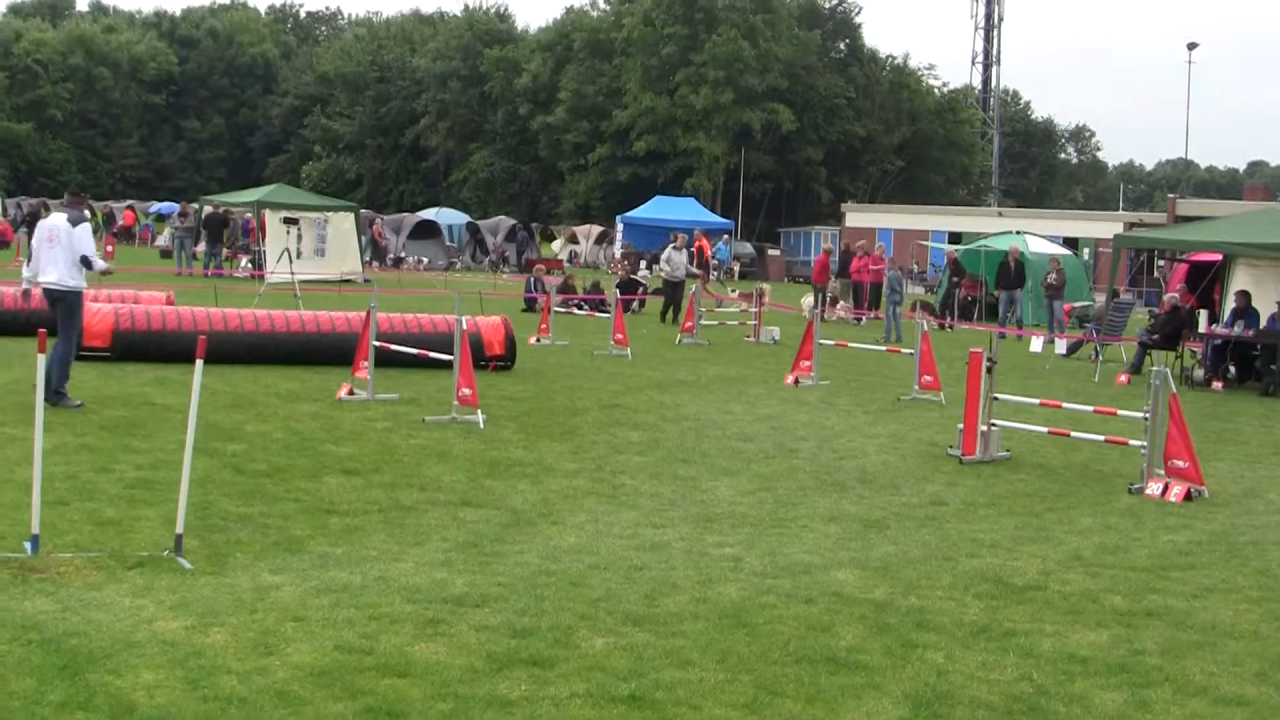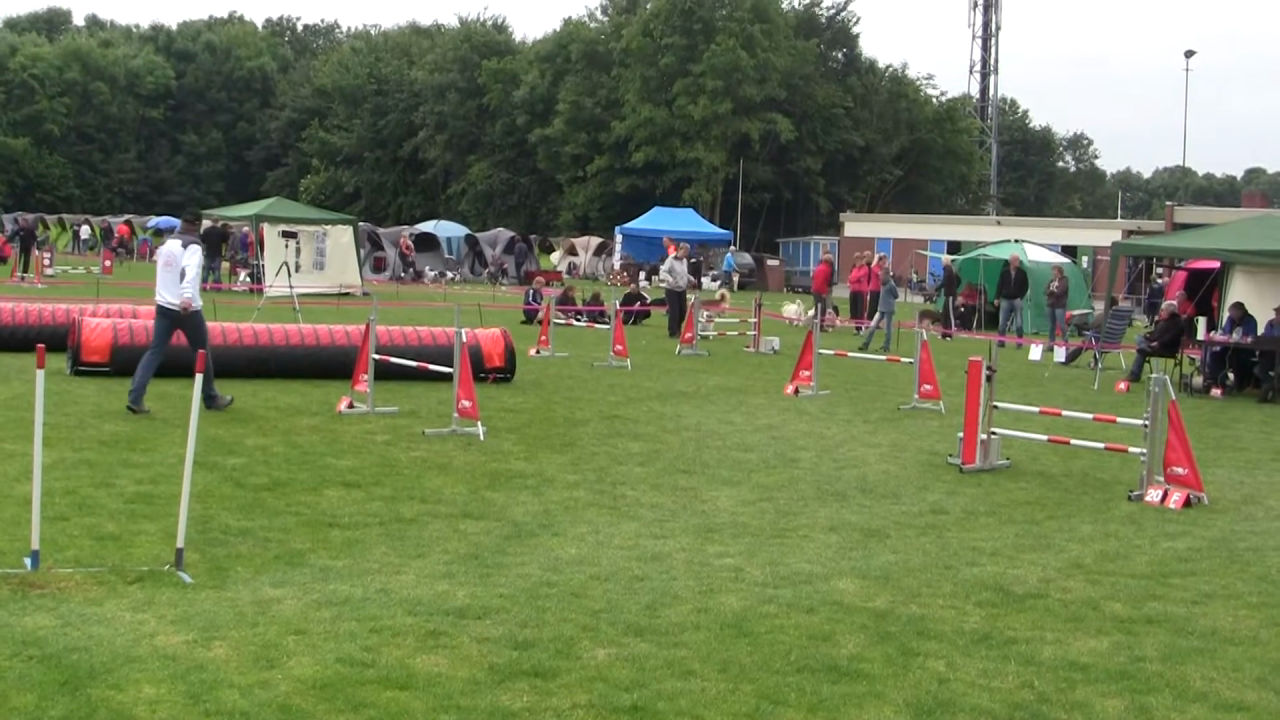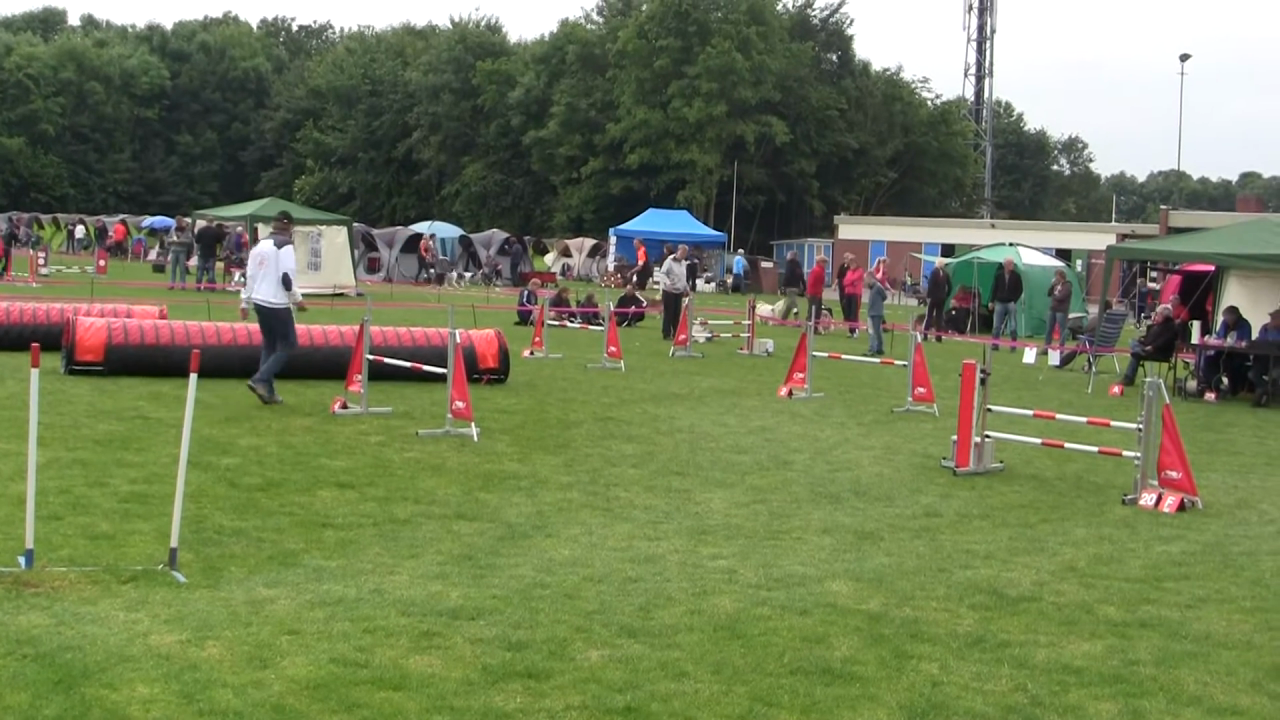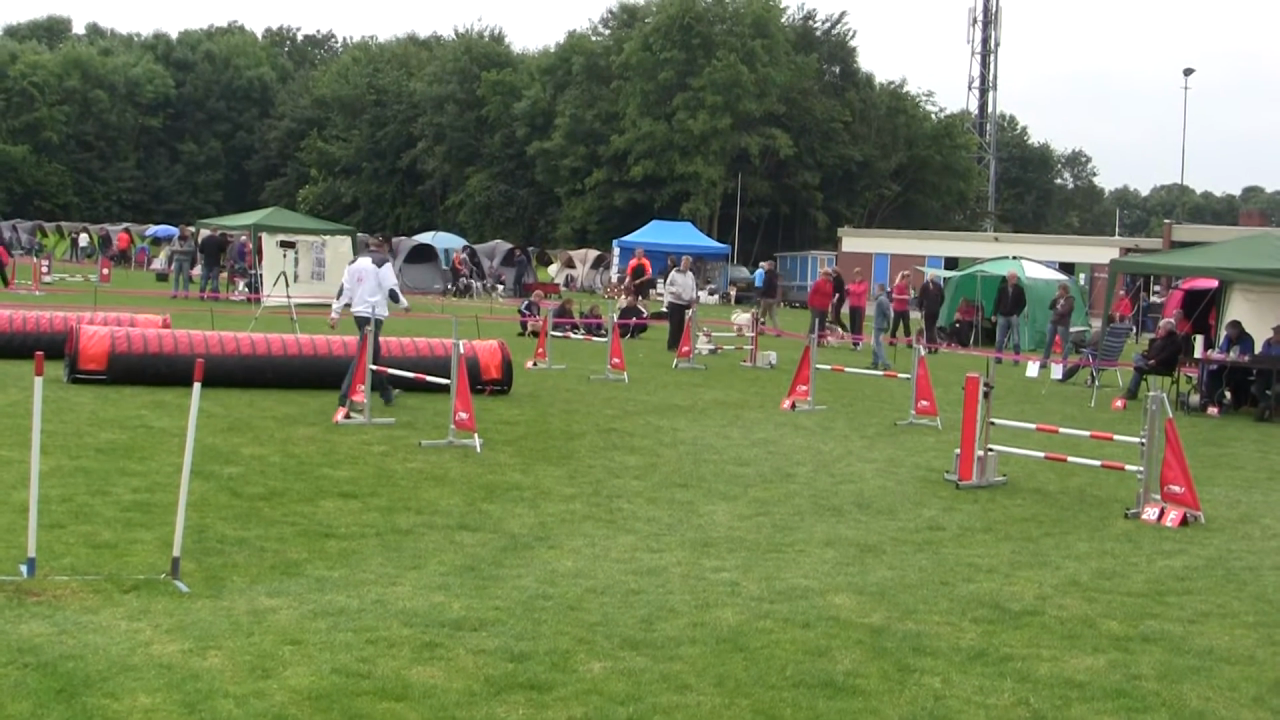
dt=0.7s
person 1, frame 1
left shoulder: (46, 220)
right shoulder: (80, 222)
left elbow: (35, 253)
right elbow: (85, 257)
left wrist: (27, 283)
right wrist: (103, 267)
left hip: (48, 286)
right hip: (69, 288)
left knee: (67, 337)
right knee: (67, 340)
left ankle: (50, 383)
right ankle: (56, 393)
person 1, frame 2
left shoulder: (164, 245)
right shoulder: (193, 245)
right elbow: (189, 270)
right wrist: (187, 295)
left hip: (164, 306)
right hip: (187, 307)
left knee: (155, 352)
right knee: (202, 352)
left ankle: (135, 397)
right ankle: (211, 398)
person 1, frame 3
left shoulder: (258, 245)
right shoulder: (285, 244)
left elbow: (249, 276)
right elbow: (287, 275)
left wrist: (244, 302)
right wrist: (297, 299)
left hip: (259, 302)
right hip: (279, 304)
left knee: (269, 346)
right knee: (287, 347)
left ankle: (268, 392)
right ankle: (259, 380)
person 1, frame 4
left shoulder: (354, 262)
right shoulder: (383, 262)
left elbow: (344, 289)
right elbow: (391, 289)
left wrist: (335, 313)
right wrist: (404, 304)
left hip: (358, 313)
right hip: (373, 315)
left knee: (375, 354)
right knee: (362, 357)
left ankle: (386, 393)
right ankle: (345, 399)
